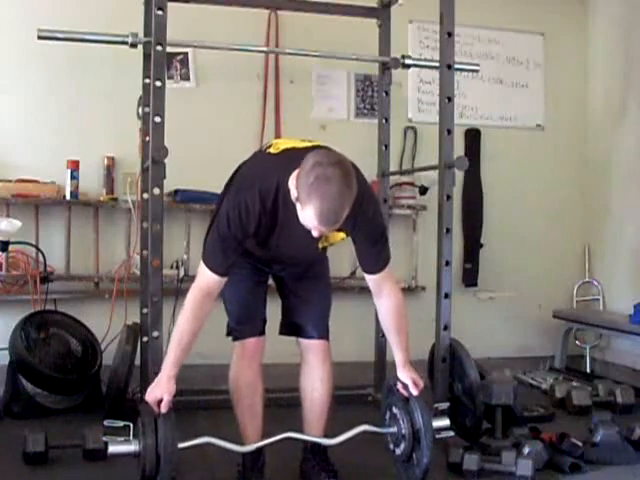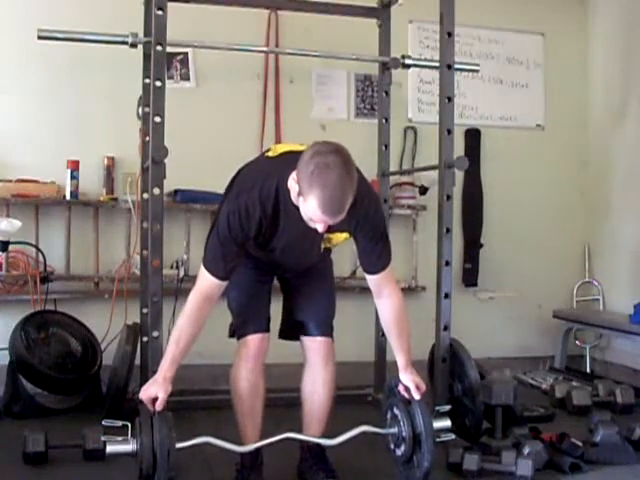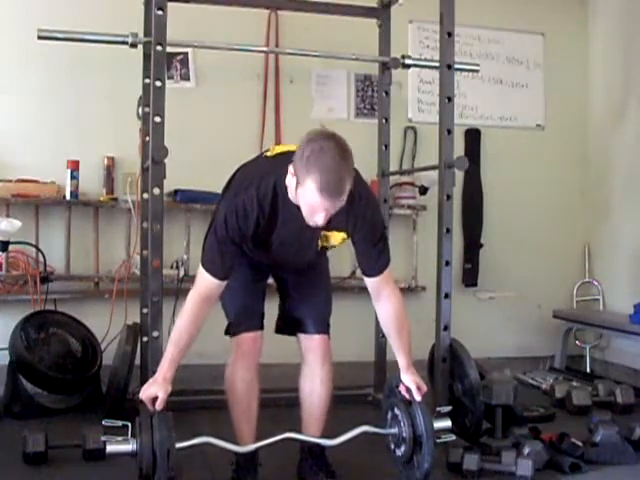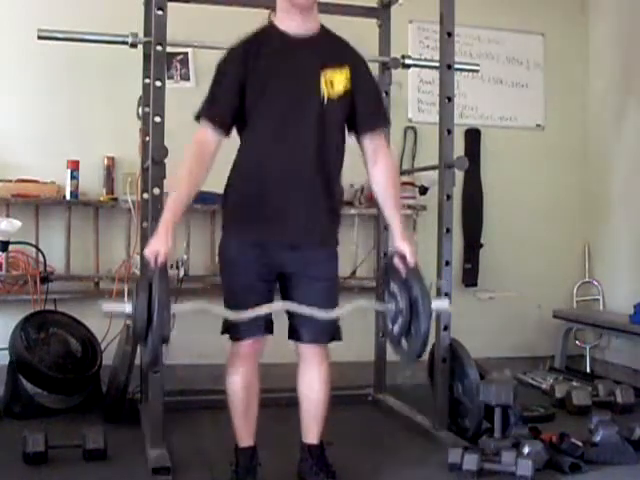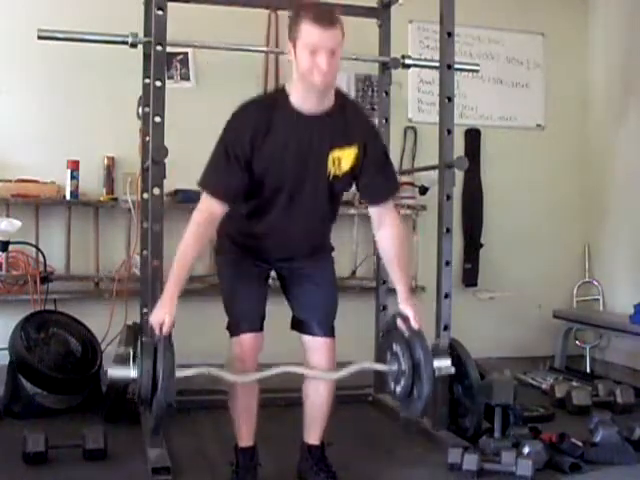
dt=1s
person 1, frame 1
left shoulder: (362, 203)
right shoulder: (249, 195)
left elbow: (383, 288)
right elbow: (204, 289)
left wrist: (402, 363)
right wrist: (168, 374)
left hip: (305, 258)
right hip: (245, 250)
left knee: (317, 345)
right knee: (249, 344)
person 1, frame 2
left shoulder: (363, 202)
right shoulder: (250, 197)
left elbow: (384, 288)
right elbow: (206, 291)
left wrist: (404, 366)
right wrist: (165, 374)
left hip: (309, 260)
right hip: (250, 255)
left knee: (320, 346)
right knee: (253, 343)
person 1, frame 3
left shoulder: (361, 202)
right shoulder: (248, 195)
left elbow: (383, 290)
right elbow: (204, 292)
left wrist: (406, 367)
right wrist: (164, 373)
left hip: (305, 260)
right hip: (248, 256)
left knee: (318, 346)
right knee: (247, 345)
person 1, frame 4
left shoulder: (346, 60)
right shoulder: (247, 56)
left elbow: (377, 149)
right elbow: (205, 144)
left wrist: (398, 232)
right wrist: (166, 226)
left hip: (315, 230)
right hip: (250, 228)
left knee: (315, 344)
right knee: (246, 342)
person 1, frame 5
left shoulder: (358, 129)
right shoulder: (253, 122)
left elbow: (384, 218)
right elbow: (209, 212)
left wrist: (404, 297)
right wrist: (170, 296)
left hip: (310, 249)
right hip: (246, 244)
left knee: (322, 348)
right knee: (246, 343)
